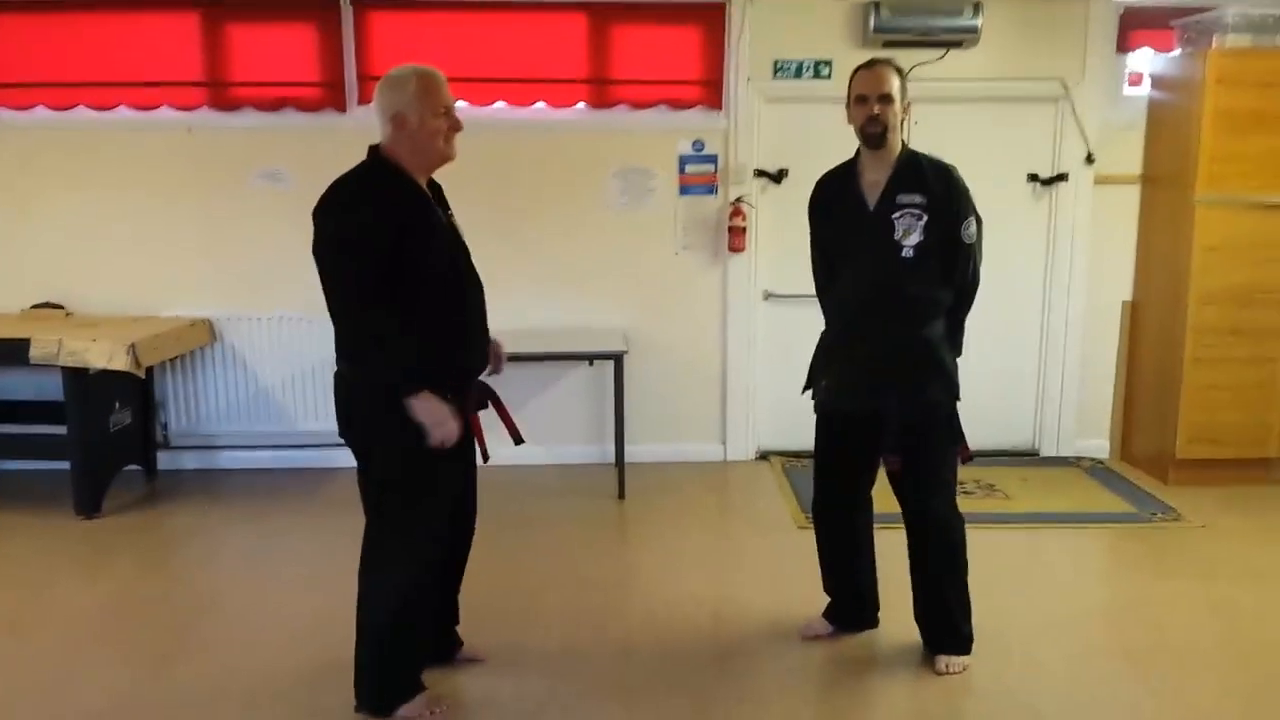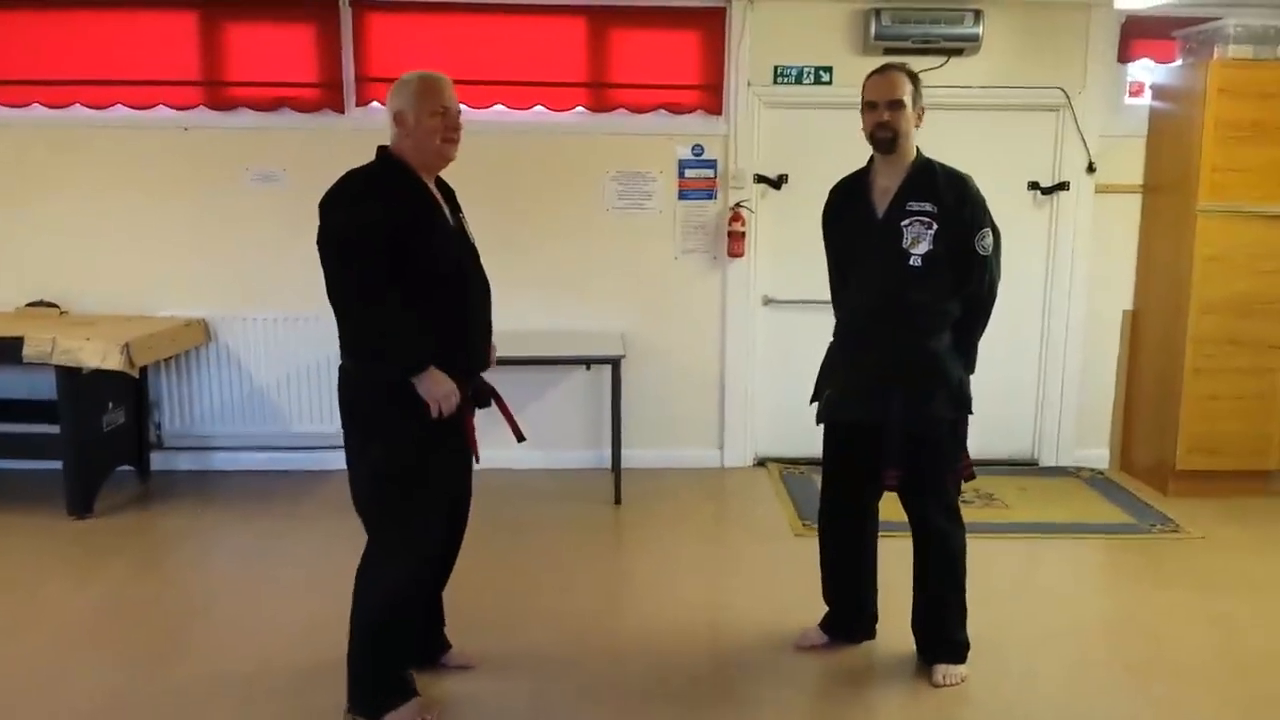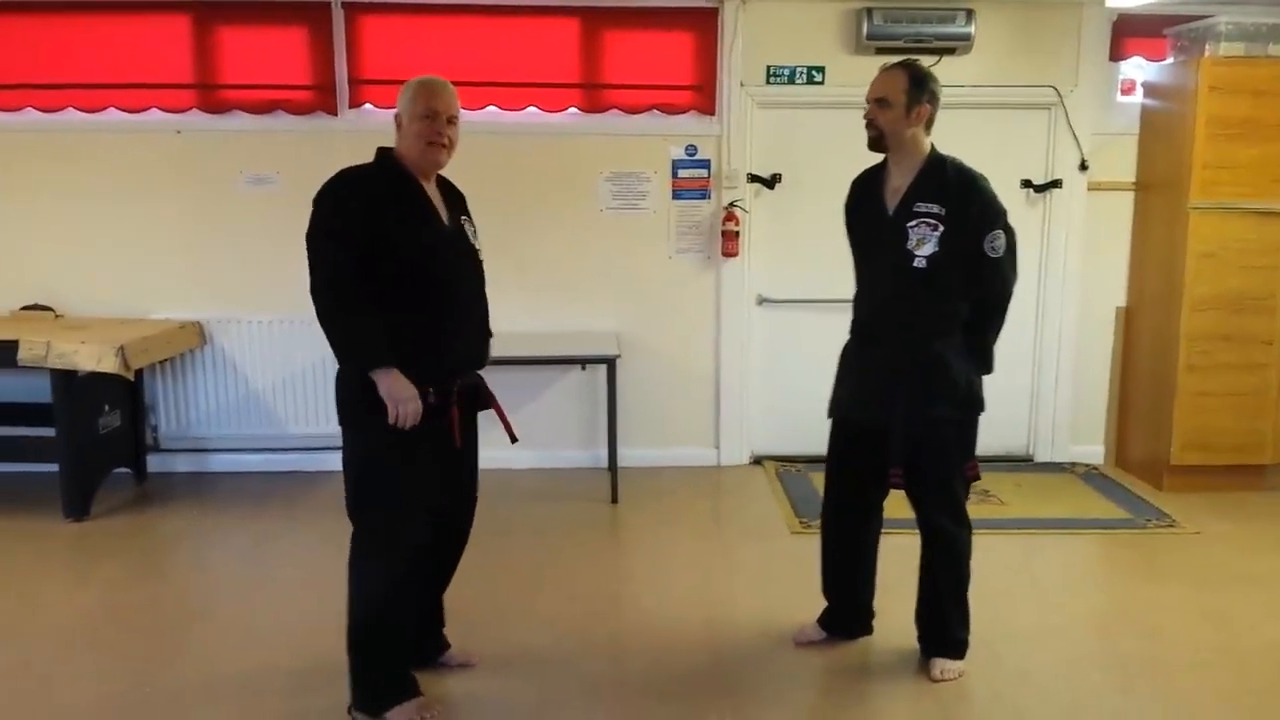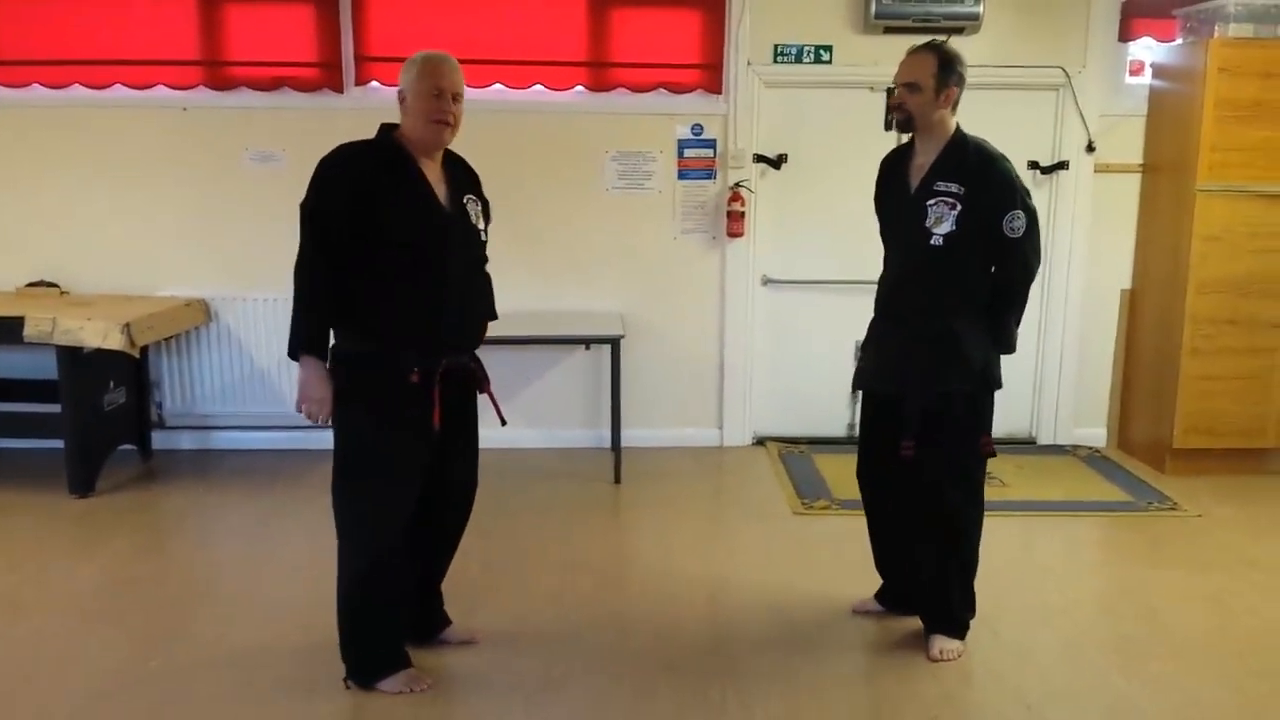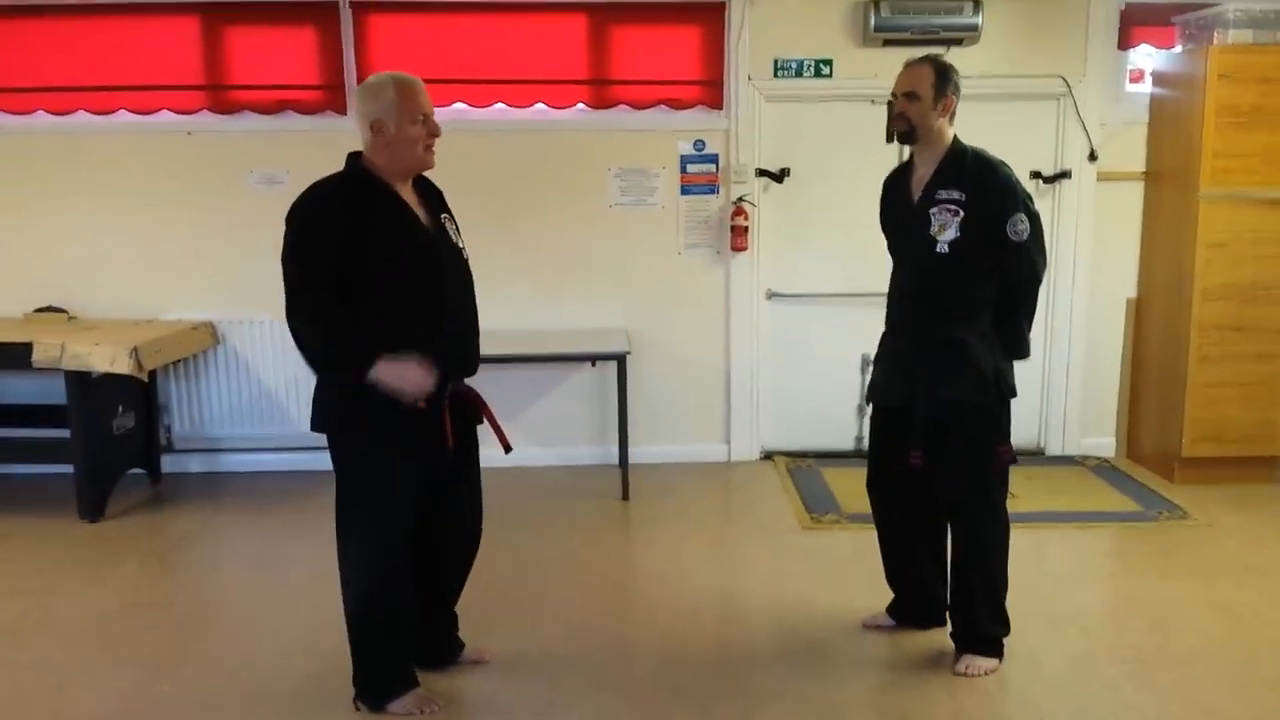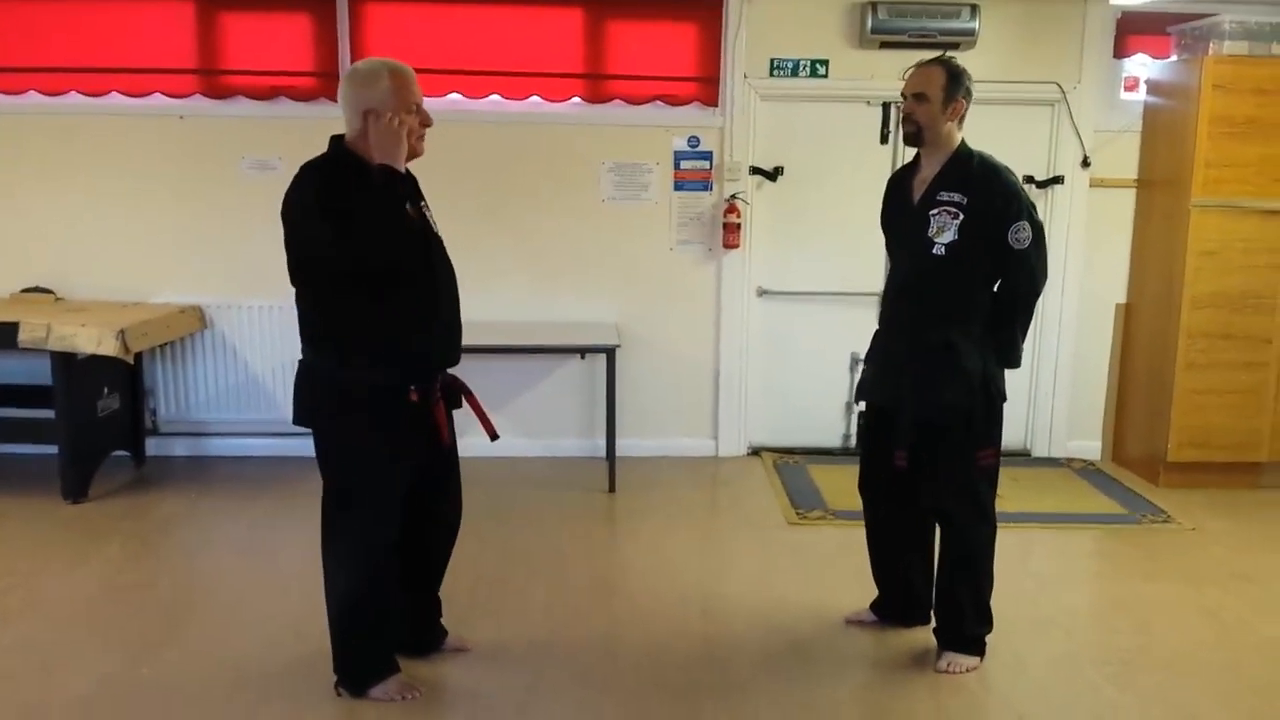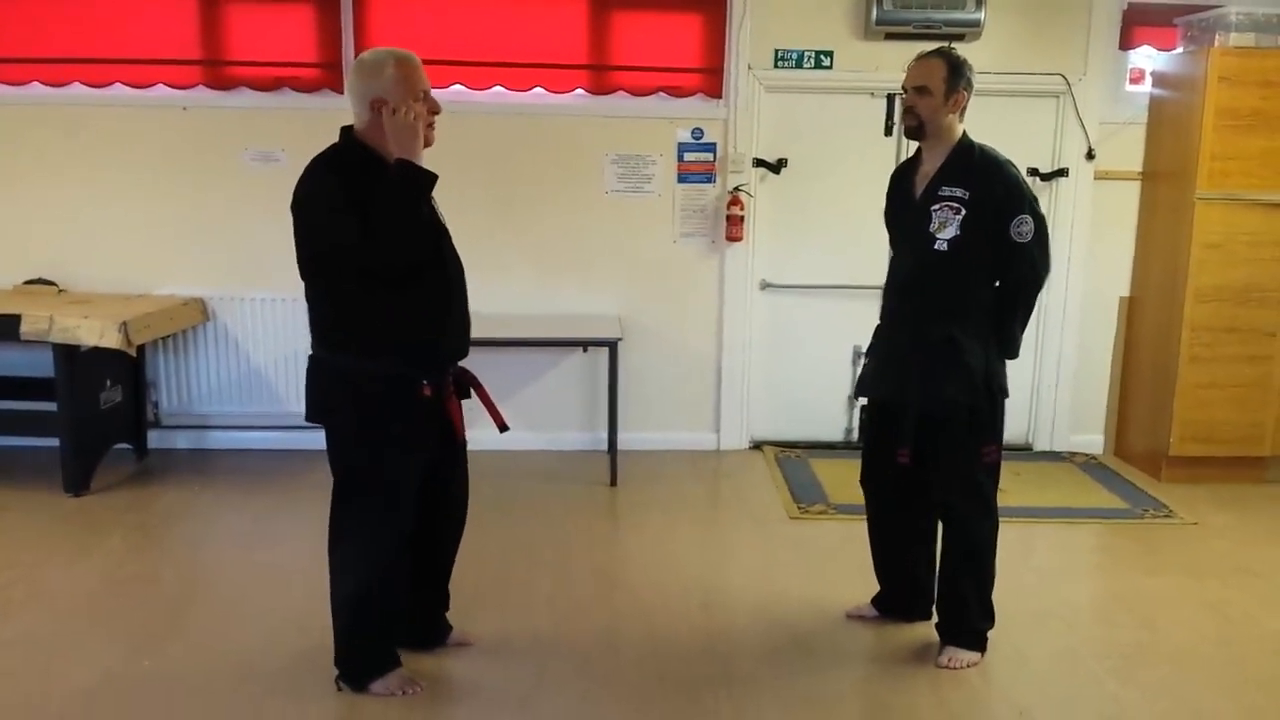
dt=0.7s
person 1, frame 1
left shoulder: (423, 192)
right shoulder: (357, 201)
right elbow: (361, 314)
left wrist: (478, 340)
right wrist: (415, 395)
left hip: (443, 396)
right hip: (401, 407)
left knee: (451, 523)
right knee: (403, 538)
left ankle: (435, 637)
person 1, frame 2
left shoulder: (438, 192)
right shoulder: (363, 195)
right elbow: (359, 300)
left wrist: (469, 354)
right wrist: (420, 370)
left hip: (443, 390)
right hip: (393, 397)
left knee: (441, 524)
right knee: (402, 533)
left ankle: (421, 640)
person 1, frame 3
left shoulder: (450, 199)
right shoulder: (353, 193)
right elbow: (335, 295)
left wrist: (477, 342)
right wrist: (381, 372)
left hip: (449, 393)
right hip: (389, 396)
left knee: (446, 522)
right knee: (390, 534)
left ankle: (420, 639)
person 1, frame 4
left shoulder: (463, 177)
right shoulder: (352, 170)
right elbow: (318, 270)
left wrist: (482, 316)
right wrist: (313, 360)
left hip: (450, 375)
right hip: (380, 377)
left knee: (446, 502)
right knee: (376, 514)
left ankle: (420, 615)
right ankle: (372, 656)
person 1, frame 5
left shoulder: (428, 196)
right shoulder: (329, 206)
right elbow: (310, 313)
left wrist: (457, 378)
right wrist: (375, 368)
left hip: (444, 403)
right hip: (374, 409)
left knee: (453, 529)
right knee: (379, 542)
left ankle: (435, 640)
person 1, frame 6
left shoulder: (388, 183)
right shoulder: (323, 185)
right elbow: (367, 262)
right wrist: (390, 175)
left hip: (415, 389)
right hip: (359, 397)
left knee: (432, 514)
right knee: (365, 527)
left ankle: (416, 627)
right ankle: (364, 664)
person 1, frame 7
left shoulder: (388, 174)
right shoulder: (332, 179)
right elbow: (386, 257)
right wrist: (408, 168)
left hip: (423, 382)
right hip: (369, 388)
left knee: (440, 507)
right knee: (373, 520)
left ankle: (420, 620)
right ankle: (365, 659)
person 2, frame 1
left shoulder: (940, 183)
right shoulder: (829, 191)
left elbow: (963, 278)
left wrist: (932, 343)
right wrist: (851, 337)
left hip: (921, 371)
right hip: (847, 366)
left knee: (931, 504)
right knee: (836, 496)
left ankle: (948, 633)
right ankle: (851, 607)
person 2, frame 2
left shoulder: (954, 192)
right shoulder: (844, 197)
left elbow: (980, 287)
left wrist: (944, 358)
right wrist: (860, 348)
left hip: (930, 384)
right hip: (854, 375)
left knee: (935, 516)
right knee: (844, 507)
left ankle: (944, 644)
right ankle: (849, 618)
person 2, frame 3
left shoulder: (966, 191)
right shoulder: (863, 190)
left elbow: (995, 286)
left wrist: (960, 358)
right wrist: (878, 346)
left hip: (940, 383)
right hip: (867, 372)
left knee: (941, 515)
right knee: (847, 503)
left ankle: (944, 639)
right ankle: (845, 615)
person 2, frame 4
left shoulder: (987, 170)
right shoulder: (893, 167)
left elbow: (1020, 262)
left wrist: (988, 338)
right wrist: (901, 323)
left hip: (957, 359)
right hip: (891, 348)
left knee: (951, 490)
right knee: (883, 476)
left ankle: (948, 617)
right ankle: (903, 589)
person 2, frame 5
left shoulder: (988, 178)
right shoulder: (896, 184)
left elbow: (1026, 268)
left wrist: (999, 347)
right wrist: (908, 337)
left hip: (969, 369)
right hip: (904, 362)
left knee: (973, 503)
right knee: (895, 490)
left ankle: (981, 635)
right ankle: (917, 604)
person 2, frame 6
left shoulder: (991, 184)
right shoulder: (900, 183)
left elbow: (1026, 277)
left wrist: (992, 354)
right wrist: (899, 339)
left hip: (960, 374)
right hip: (895, 363)
left knee: (961, 506)
right knee: (886, 491)
left ankle: (963, 634)
right ankle: (902, 601)
person 2, frame 7
left shoulder: (994, 177)
right shoulder: (903, 177)
left elbow: (1028, 269)
left wrist: (990, 344)
right wrist: (900, 333)
left hip: (963, 369)
right hip: (897, 358)
left knee: (963, 500)
right knee: (889, 487)
left ankle: (965, 628)
right ankle: (903, 596)
